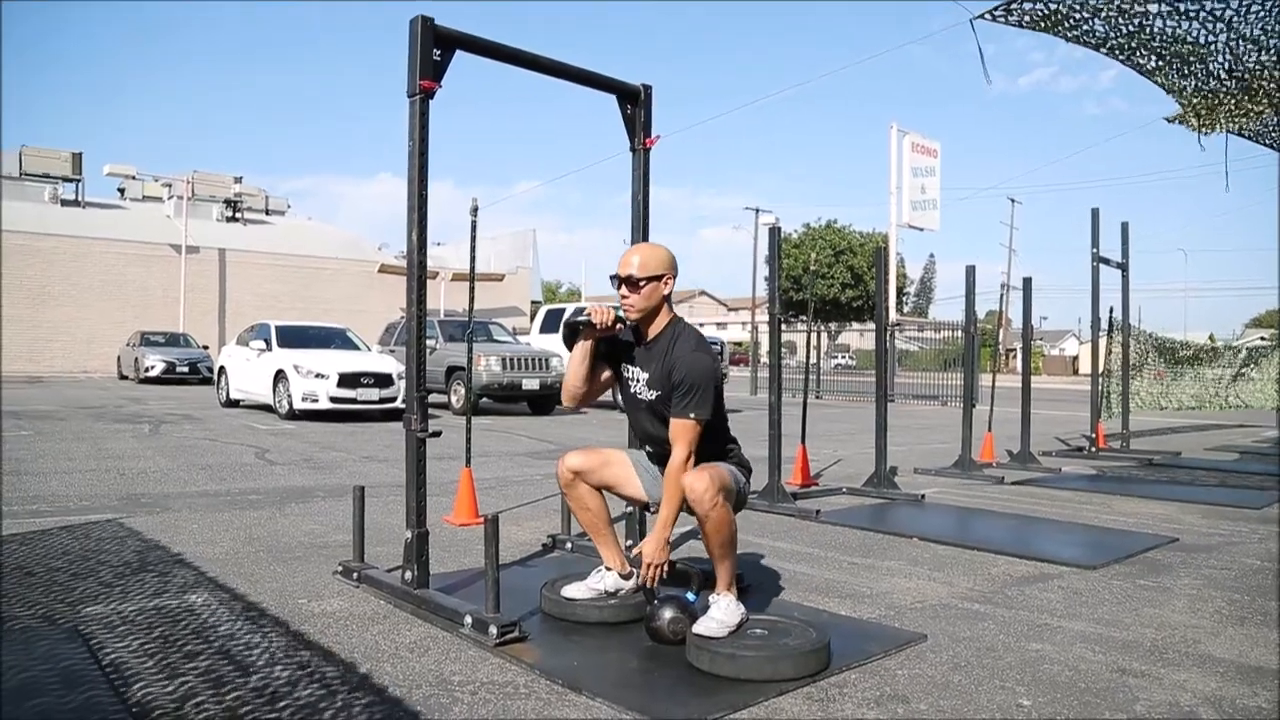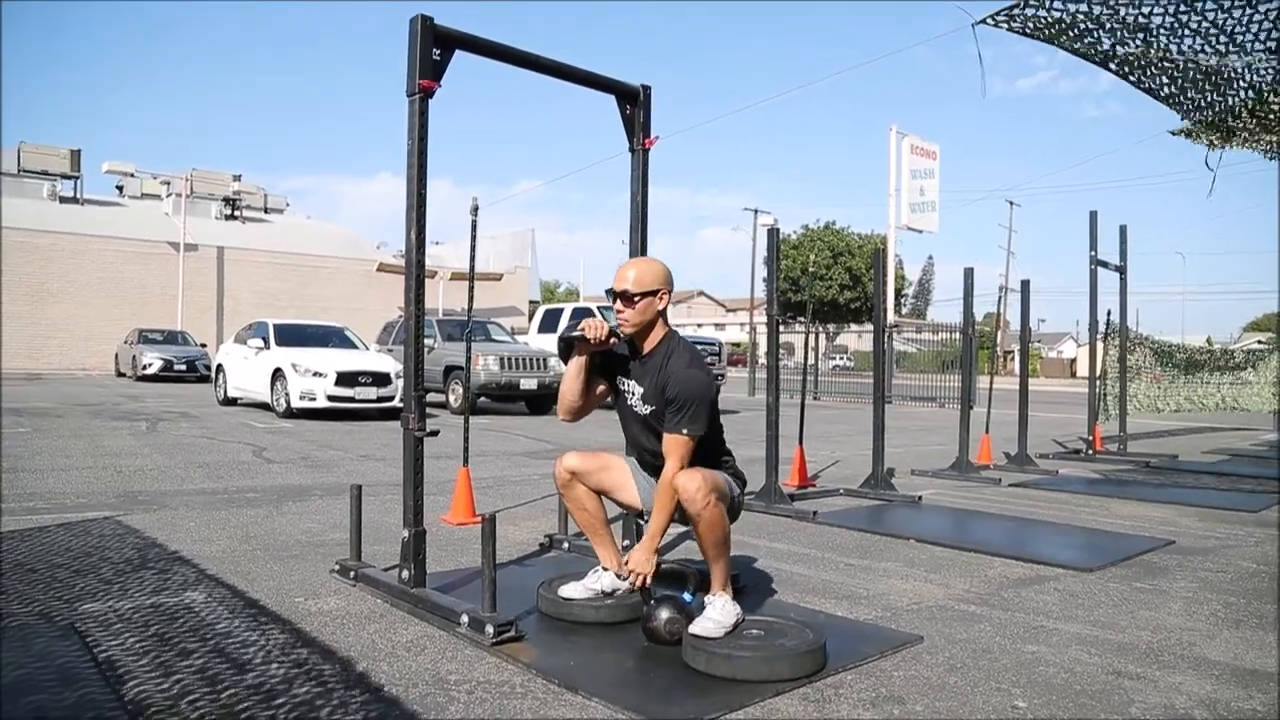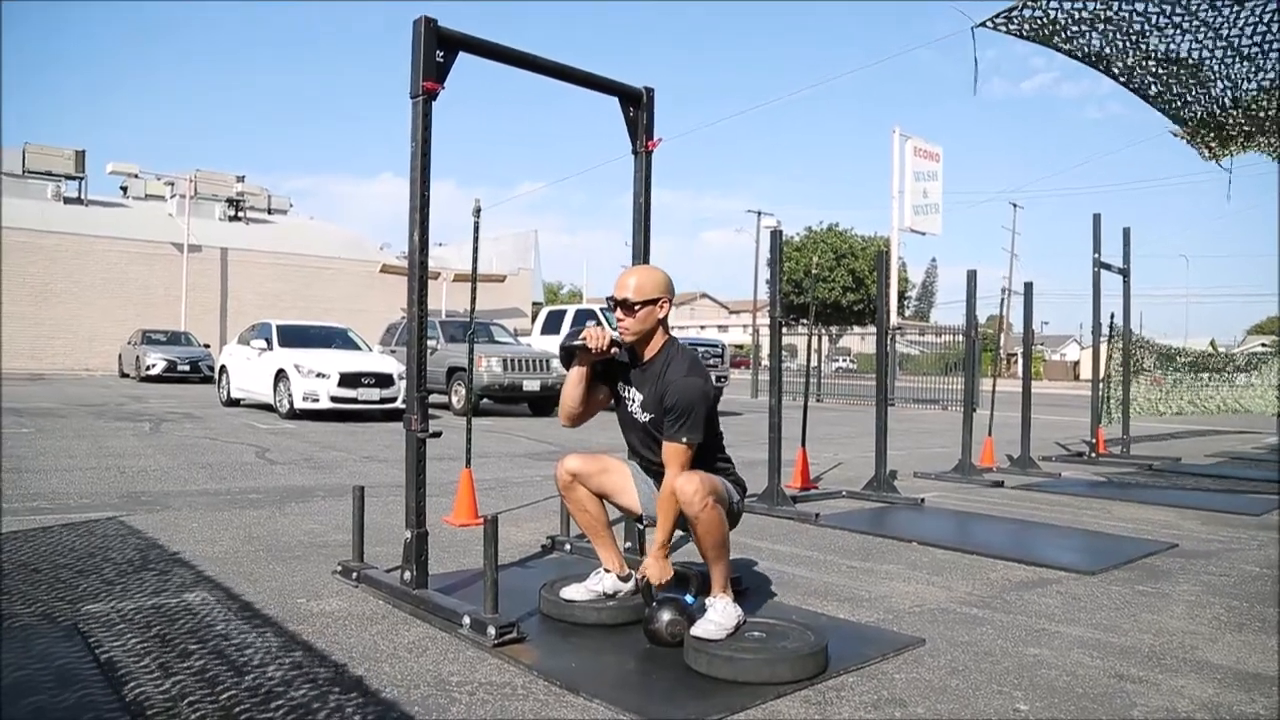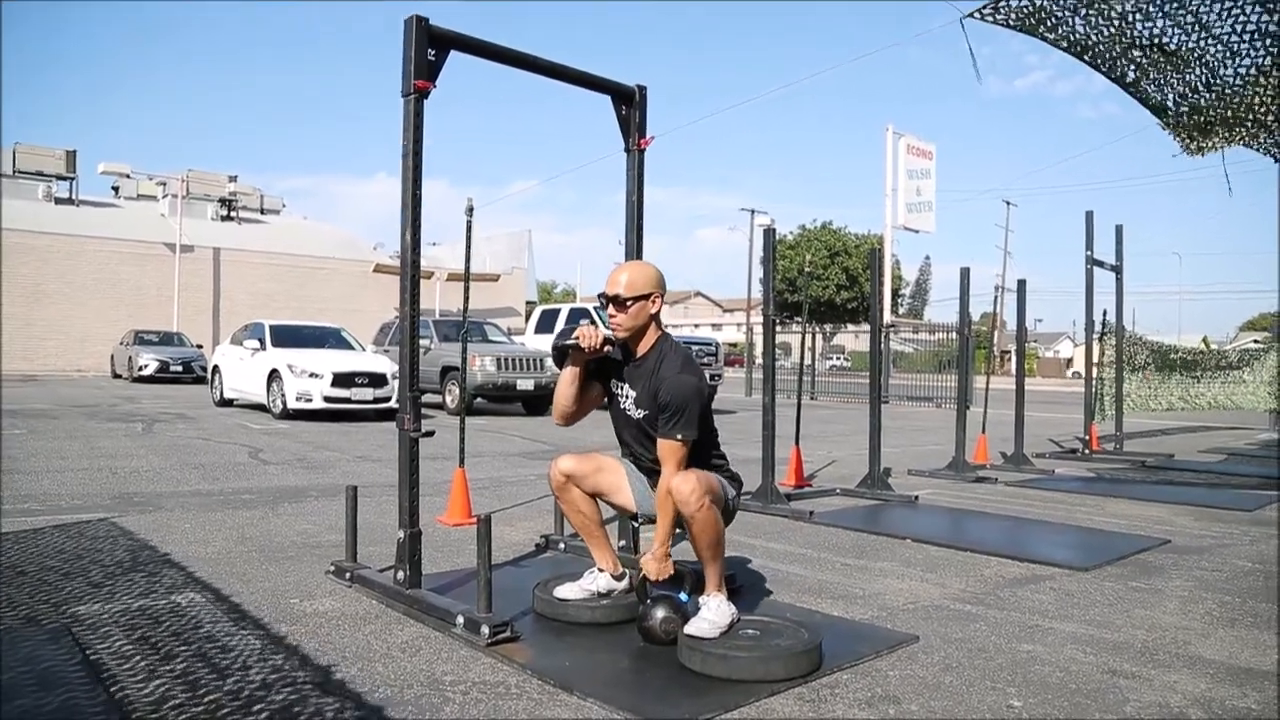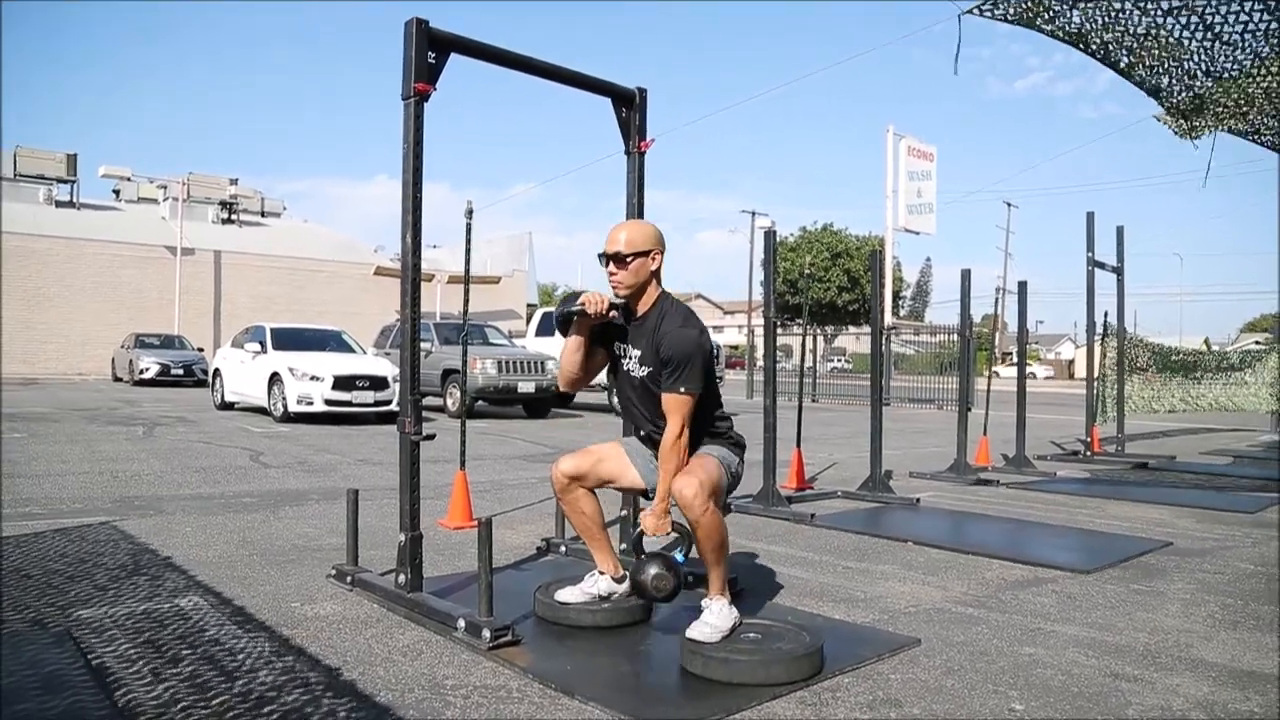
dt=0.3s
person 1, frame 1
left shoulder: (691, 356)
right shoulder: (622, 340)
left elbow: (684, 455)
right elbow: (573, 397)
left wrist: (659, 536)
right wrist: (587, 338)
left hip: (717, 471)
right hip: (658, 466)
left knee: (698, 486)
right knee: (572, 467)
left ankle: (726, 597)
right ankle: (618, 571)
person 1, frame 2
left shoulder: (686, 371)
right shoulder: (617, 352)
left elbow: (676, 469)
right elbow: (569, 410)
left wrist: (648, 546)
right wrist: (582, 352)
left hip: (713, 482)
left knee: (691, 485)
right knee: (569, 468)
left ankle: (721, 598)
right ankle: (613, 570)
person 1, frame 3
left shoulder: (684, 379)
right shoulder: (618, 358)
left elbow: (676, 477)
right elbow: (570, 416)
left wrist: (659, 553)
right wrist: (584, 360)
left hip: (713, 492)
left knee: (690, 488)
right knee: (570, 469)
left ankle: (722, 600)
right ankle: (616, 573)
person 1, frame 4
left shoulder: (677, 375)
right shoulder: (611, 355)
left elbow: (673, 474)
right elbow: (564, 415)
left wrist: (660, 550)
right wrist: (576, 360)
left hip: (709, 486)
left knee: (687, 488)
right knee: (564, 470)
left ankle: (716, 598)
right ankle: (610, 572)
person 1, frame 5
left shoulder: (679, 330)
right shoulder: (614, 320)
left elbow: (679, 430)
right elbow: (570, 381)
left wrist: (660, 508)
right wrist: (581, 326)
left hip: (709, 447)
right hip: (650, 444)
left knee: (689, 491)
right knee: (566, 473)
left ankle: (720, 602)
right ankle: (612, 576)
